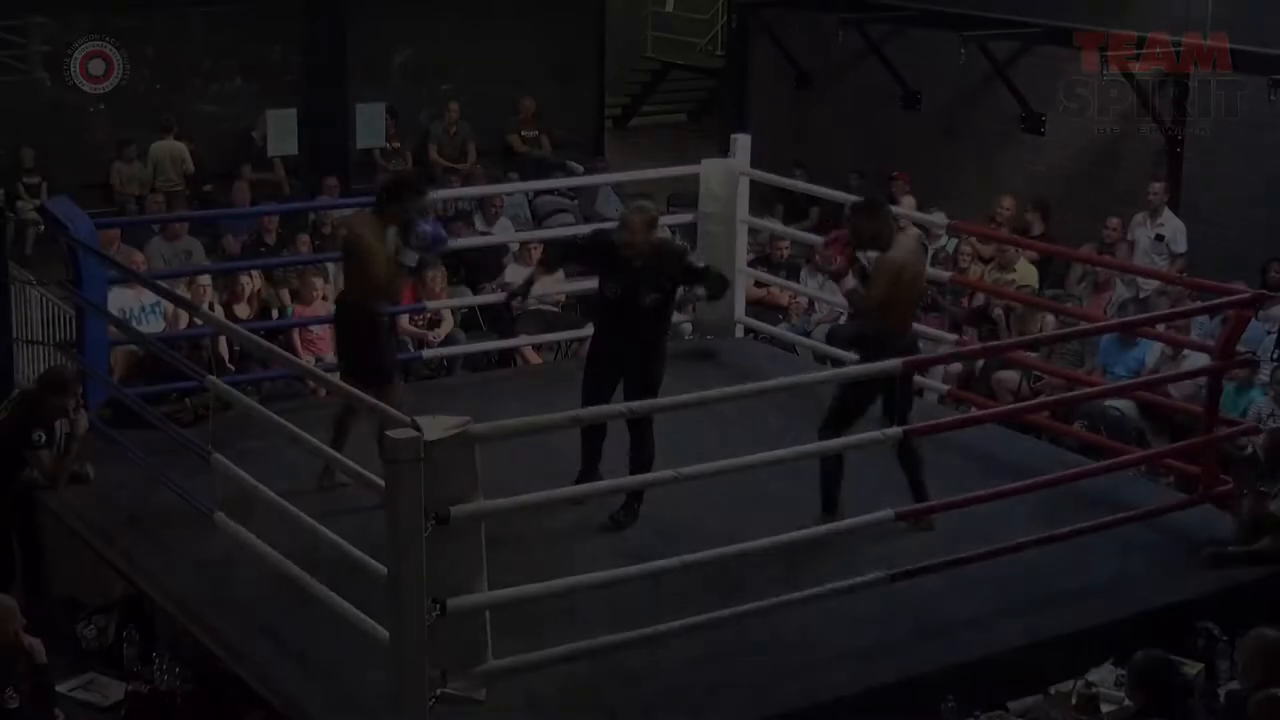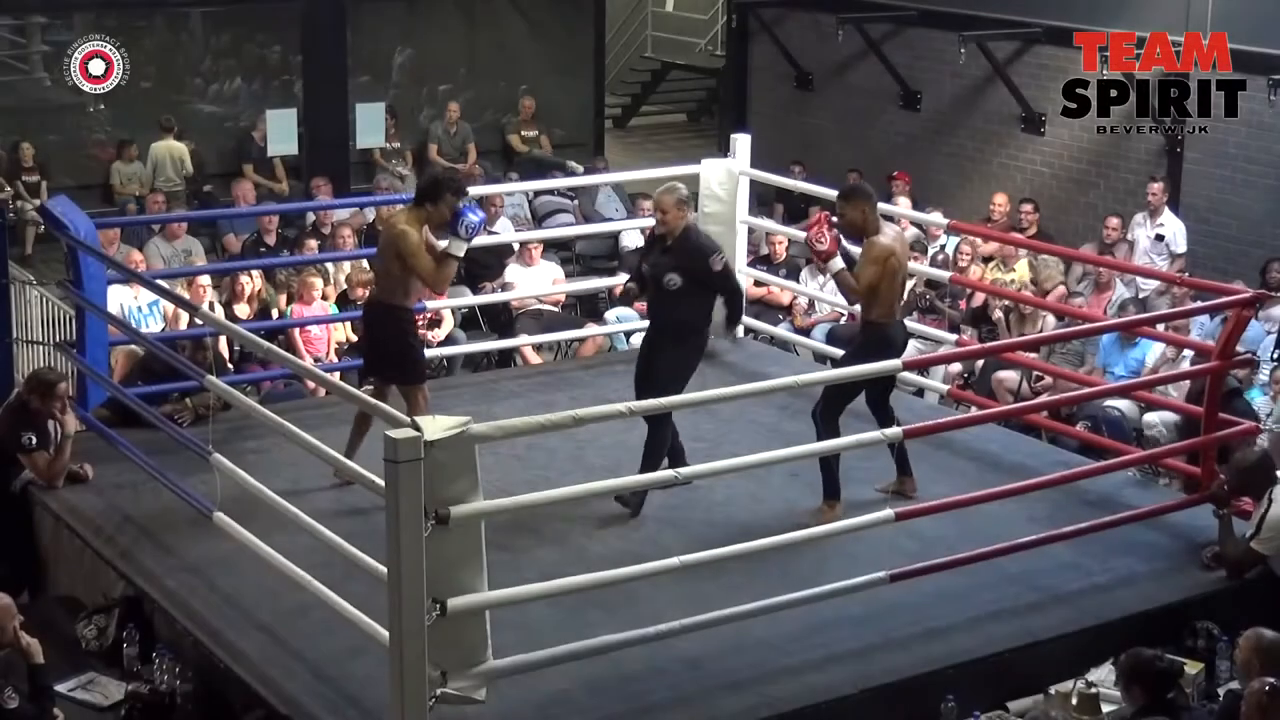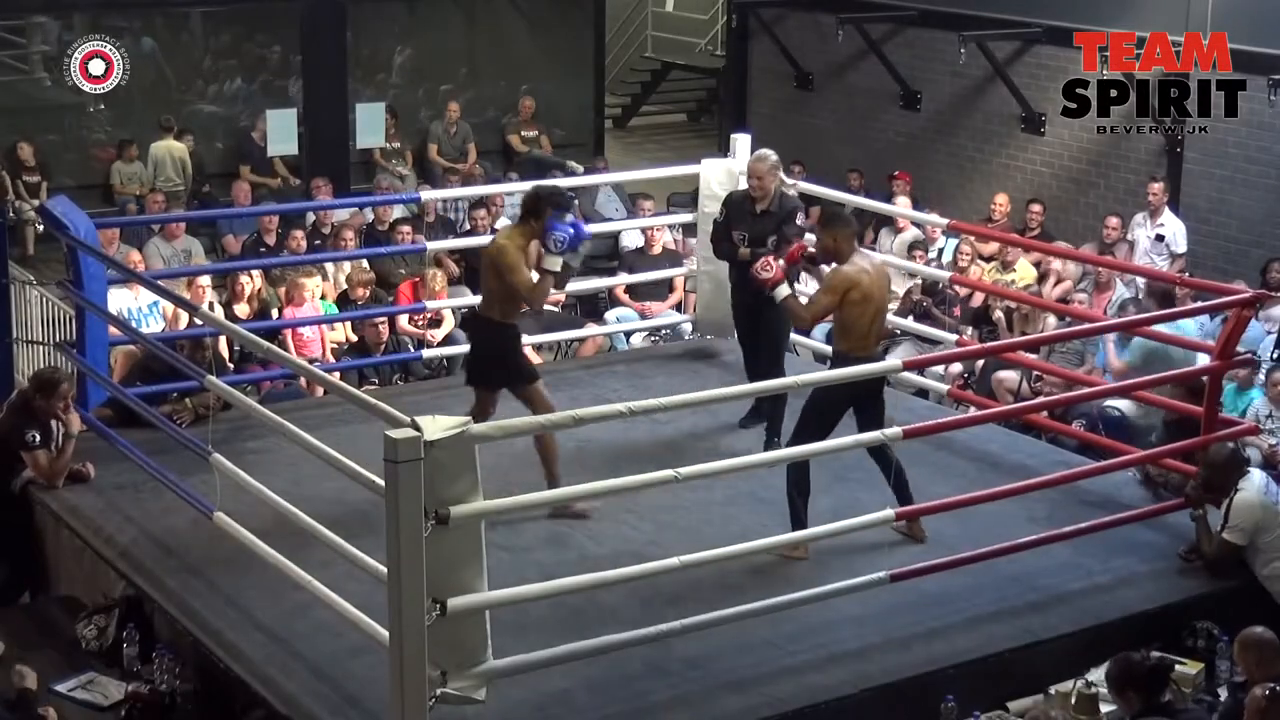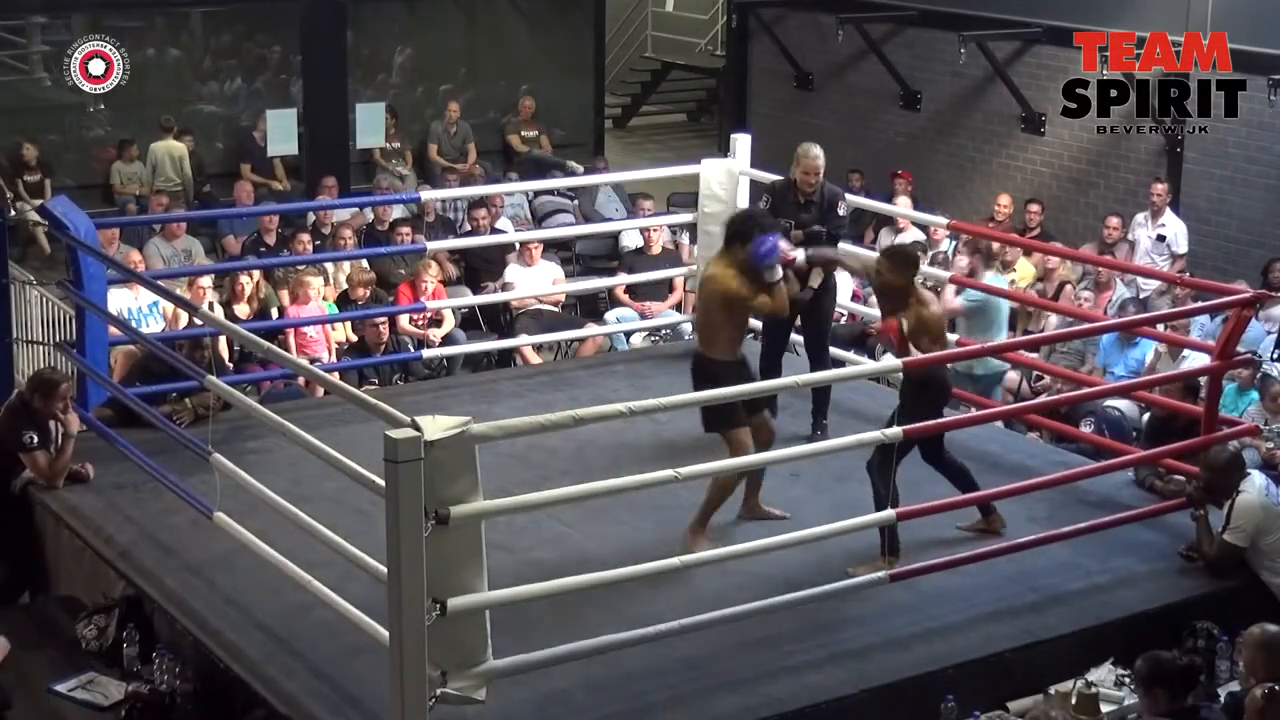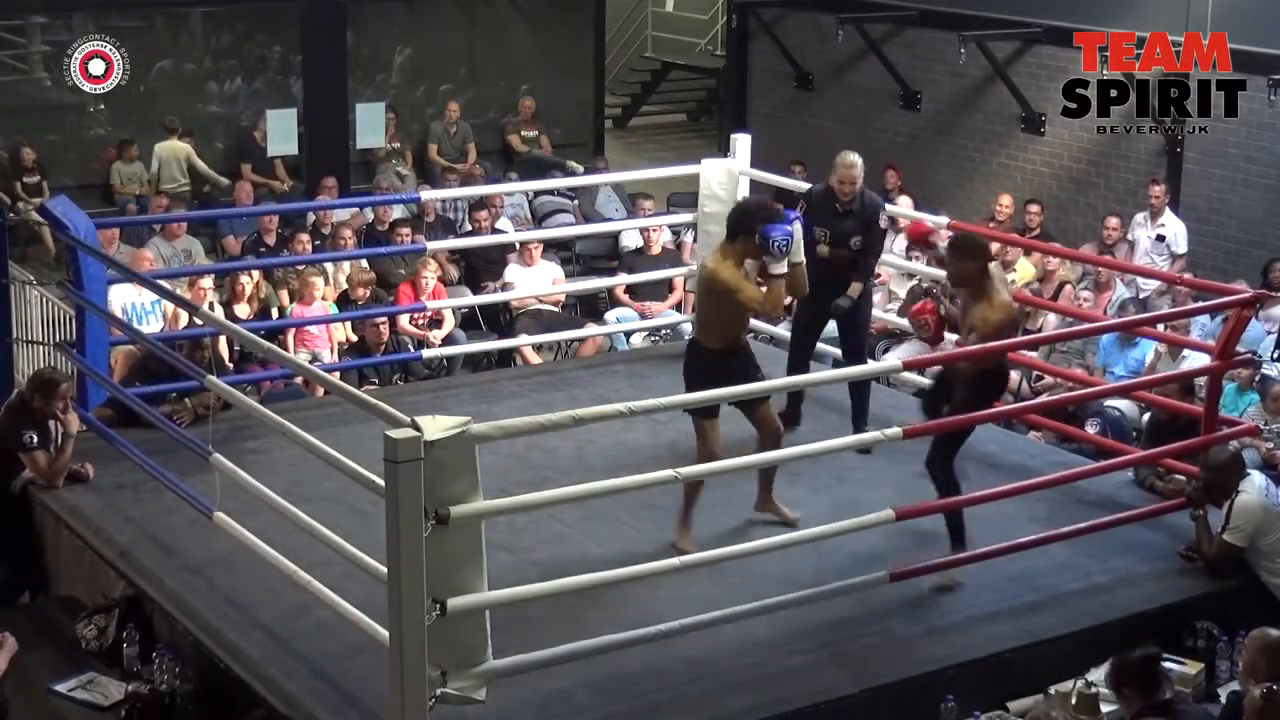
dt=1s
person 1, frame 1
left shoulder: (891, 261)
right shoulder: (911, 247)
left elbow: (866, 310)
right wrist: (854, 256)
left hip: (883, 351)
right hip: (903, 346)
left knee: (831, 429)
right knee: (898, 429)
left ankle: (829, 515)
person 1, frame 2
left shoulder: (878, 245)
right shoulder: (892, 233)
left elbow: (855, 295)
right elbow: (863, 276)
left wrist: (830, 258)
right wrist: (834, 241)
left hip: (876, 336)
right hip: (893, 331)
left knee: (825, 412)
right knee: (879, 404)
left ankle: (832, 504)
right ankle: (905, 479)
person 1, frame 3
left shoulder: (844, 274)
right shoulder: (877, 267)
left elbow: (805, 321)
left wrist: (777, 285)
right wrist: (811, 266)
left hip: (848, 370)
right hip: (875, 365)
left knee: (799, 449)
right knee: (878, 444)
left ankle: (797, 540)
right ankle: (914, 522)
person 1, frame 4
left shoulder: (929, 313)
right shoulder: (885, 287)
left elbow: (938, 362)
left wrist: (909, 351)
left hip: (926, 388)
right hip: (916, 383)
left knee: (880, 465)
right knee: (935, 454)
left ankle: (888, 557)
right ankle: (991, 518)
person 1, frame 5
left shoulder: (997, 311)
right shoulder: (981, 275)
left elbow: (962, 364)
left hip: (984, 379)
right hip: (970, 371)
left knee: (938, 462)
right knee: (932, 401)
left ankle: (959, 553)
person 2, frame 1
left shoulder: (390, 228)
right shoulder: (365, 233)
left elbow: (390, 289)
right elbow: (389, 292)
left wrist: (416, 252)
right wrist: (408, 252)
left hip: (370, 315)
right hip: (359, 318)
right knee: (388, 399)
left ankle: (330, 471)
person 2, frame 2
left shoulder: (416, 224)
right shoulder: (405, 232)
left elbow: (437, 264)
right elbow: (438, 284)
left wrist: (457, 242)
right wrist: (459, 242)
left hip: (380, 312)
right hip: (393, 318)
left knee: (379, 392)
right knee: (418, 402)
left ankle: (346, 463)
person 2, frame 3
left shoulder: (529, 240)
right shoulder: (506, 246)
left elbow: (555, 283)
right elbow: (535, 299)
left wrist: (565, 256)
right wrist: (554, 258)
left hip: (497, 330)
right hip: (495, 333)
left knee: (483, 409)
right knee: (544, 410)
person 2, frame 4
left shoulder: (735, 266)
right shoulder: (724, 279)
left elbow: (791, 292)
right elbow: (779, 310)
left wrist: (779, 262)
right wrist: (774, 268)
left hip: (734, 363)
right hip: (715, 370)
left knee: (765, 433)
right knee: (742, 455)
left ankle: (751, 505)
right ankle: (696, 532)
person 2, frame 5
left shoulder: (746, 258)
right shoulder: (718, 270)
right elbow: (771, 308)
left wrist: (792, 253)
right wrist: (778, 263)
left hip: (738, 353)
right hip: (707, 359)
left knee: (773, 431)
right knee: (710, 451)
left ankle: (766, 500)
right ankle: (683, 527)
person 3, frame 1
left shoulder: (671, 257)
right shoulder: (605, 246)
left elbow: (717, 283)
right elbow: (564, 253)
left wrist: (700, 291)
right wrist: (530, 281)
left hip: (646, 351)
right hip: (605, 344)
left knee: (639, 422)
right knee: (592, 411)
left ankle: (634, 501)
right ankle: (589, 472)
person 3, frame 2
left shoulder: (702, 248)
right shoulder: (656, 237)
left elbow: (733, 292)
right elbow: (644, 272)
left wrist: (731, 328)
right wrist: (632, 287)
left hip: (686, 339)
right hip: (656, 332)
left knee: (658, 407)
right knee: (645, 400)
left ankle: (641, 486)
right ankle: (678, 465)
person 3, frame 3
left shoulder: (791, 207)
right shoulder: (734, 202)
left elbow: (788, 250)
right elbow: (719, 245)
right wrist: (751, 254)
right hip: (742, 291)
left knee: (773, 363)
right knee: (751, 354)
left ankle: (773, 436)
right ankle: (762, 404)
person 3, frame 4
left shoulder: (834, 198)
right shoulder: (776, 191)
left elbow: (829, 246)
left wrist: (810, 287)
right wrist: (802, 235)
left hip: (819, 286)
left knee: (818, 353)
right knee: (771, 346)
left ankle: (820, 421)
right ankle: (768, 405)
person 3, frame 5
left shoulder: (874, 207)
right shoulder: (814, 197)
left elbow: (870, 258)
right elbow: (798, 239)
left wrist: (850, 296)
right wrist: (831, 252)
left hip: (854, 292)
right hip: (816, 287)
left knee: (856, 359)
right knee: (799, 350)
left ankle: (860, 427)
right ankle: (792, 412)
person 4, frame 1
left shoulder: (41, 405)
right shoulder: (29, 421)
left elbow: (53, 461)
right elbow: (55, 479)
left wrist: (75, 466)
right wrist: (76, 435)
left knee: (34, 554)
left ankle: (35, 609)
person 4, frame 2
left shoulder: (43, 411)
right shoulder: (19, 425)
left elbow: (49, 457)
right elbow: (53, 479)
left wrist: (72, 468)
right wrist: (68, 433)
left knee: (27, 561)
person 4, frame 3
left shoulder: (42, 408)
right shoulder: (23, 423)
left elbow: (51, 460)
right elbow: (53, 479)
left wrist: (74, 469)
right wrist: (71, 433)
left knee: (25, 559)
right knee: (20, 566)
person 4, frame 4
left shoulder: (42, 412)
right shoulder: (21, 424)
left elbow: (51, 462)
right elbow: (53, 479)
left wrist: (74, 470)
right wrist: (70, 434)
left knee: (27, 561)
right knee: (22, 568)
person 4, frame 5
left shoulder: (41, 412)
right shoulder: (20, 423)
left elbow: (51, 463)
right elbow: (53, 479)
left wrist: (74, 470)
right wrist: (70, 434)
left knee: (30, 563)
right knee: (23, 568)
